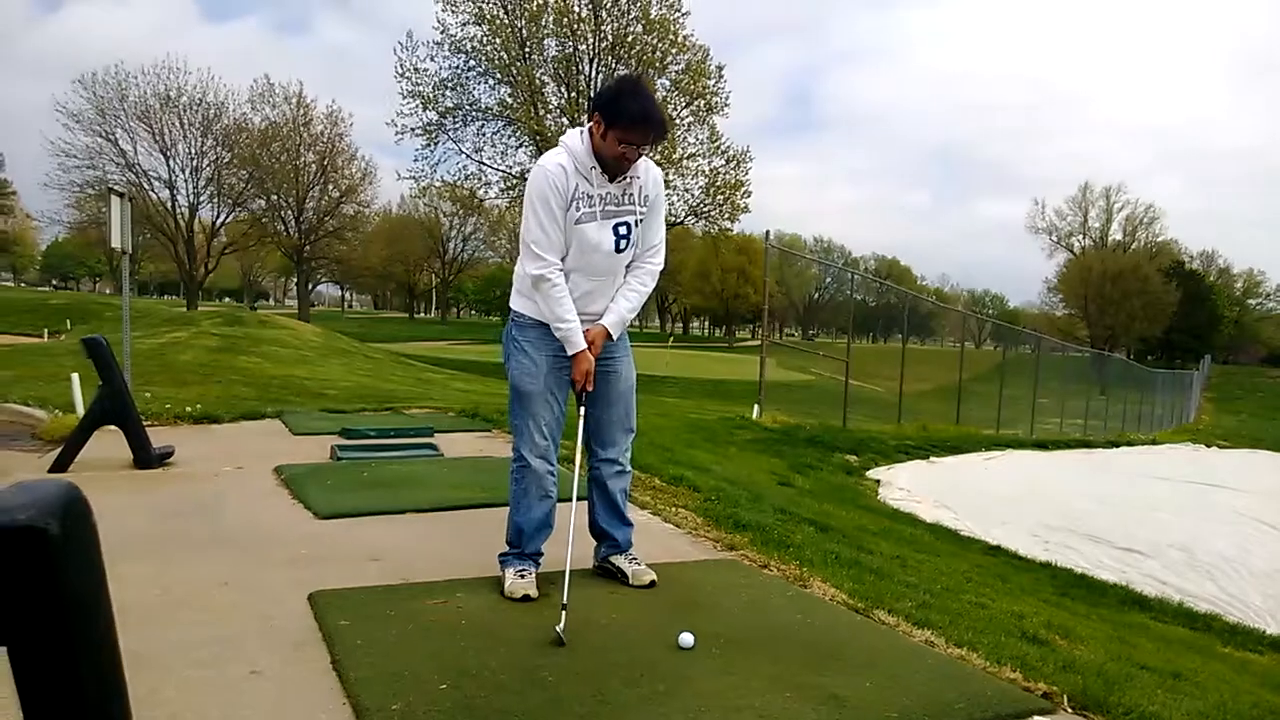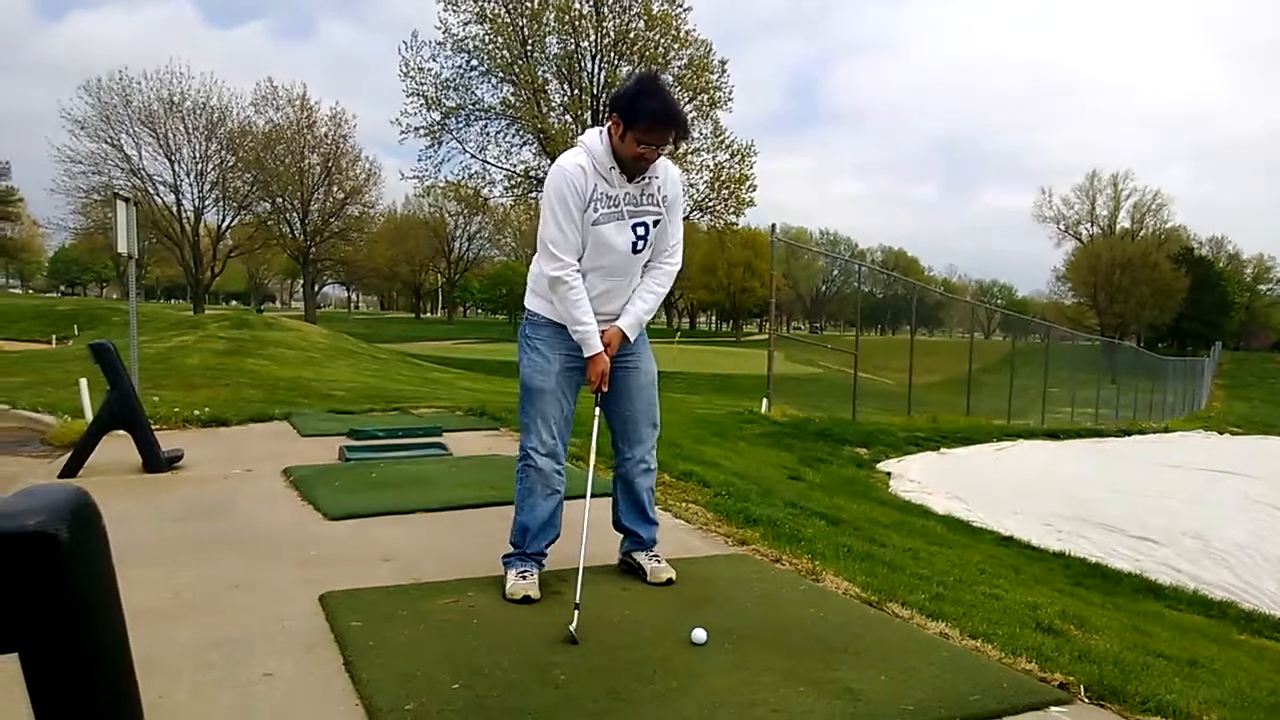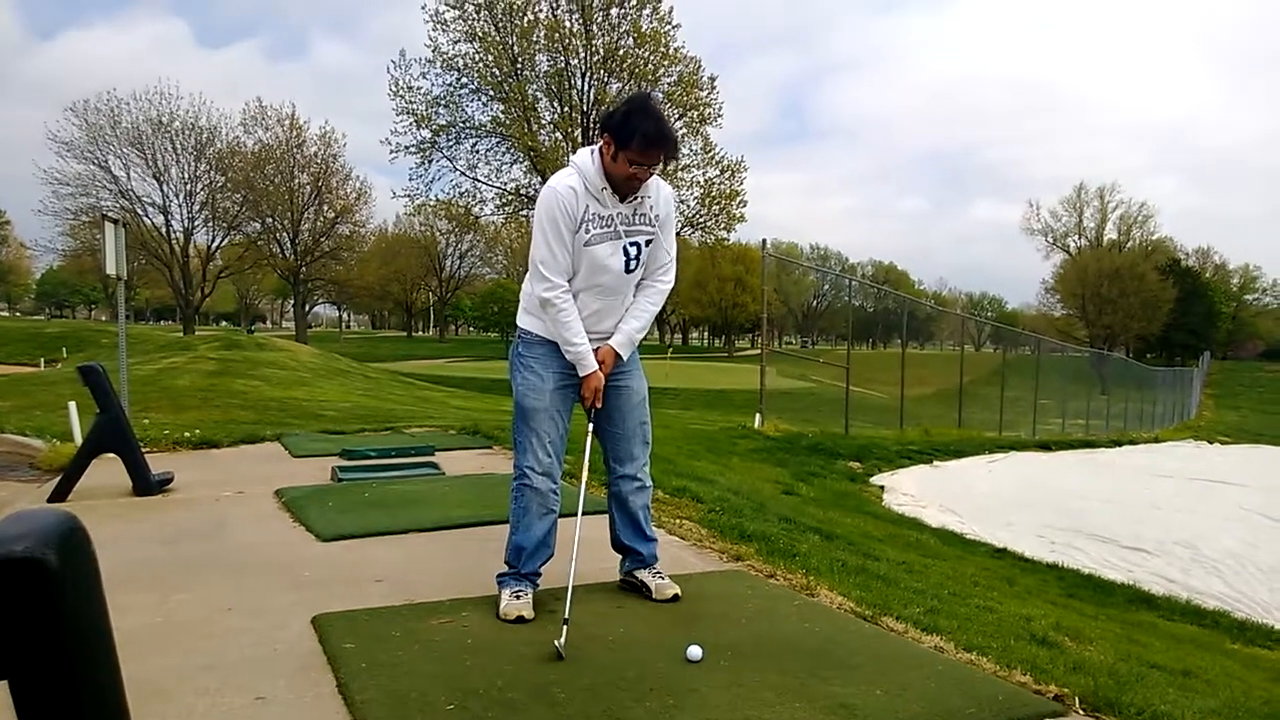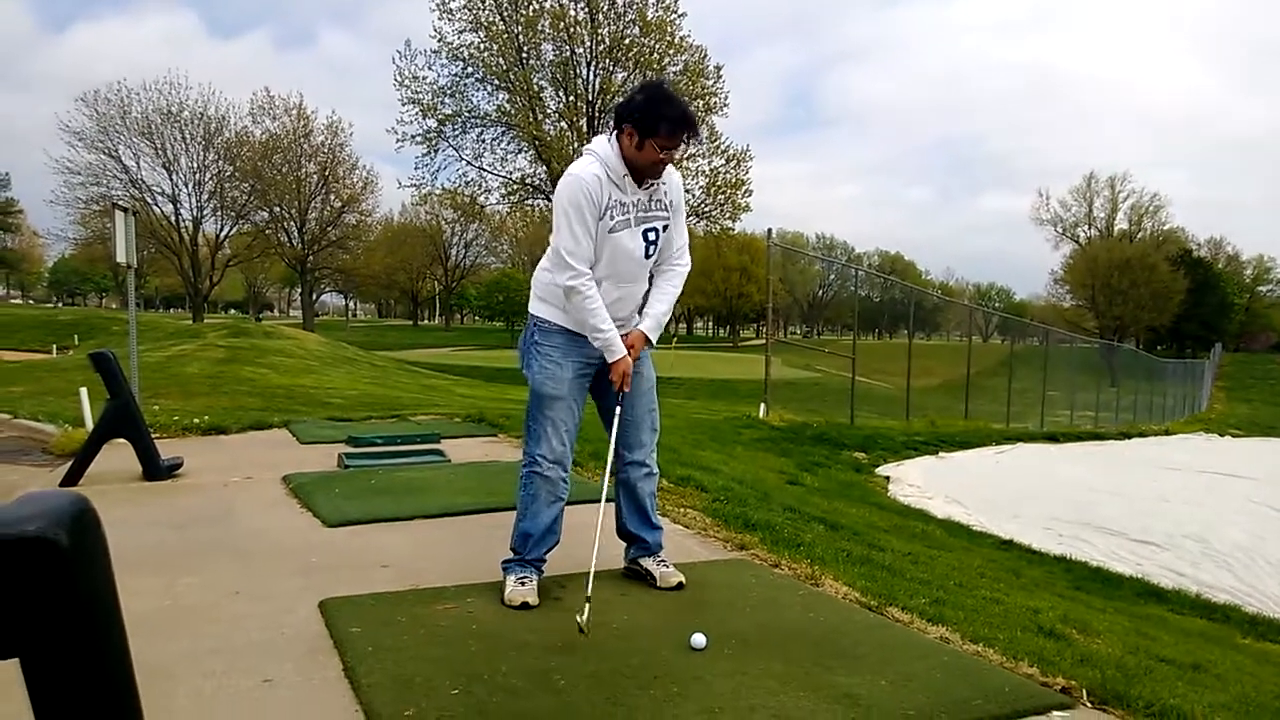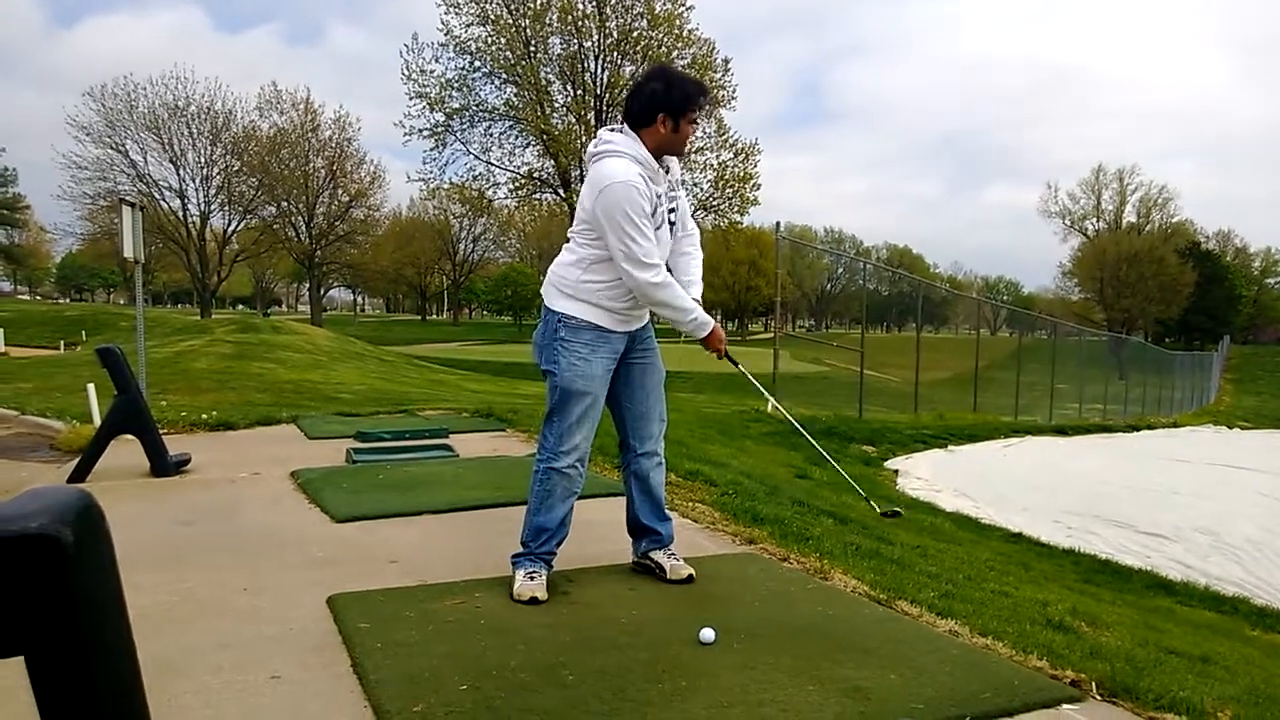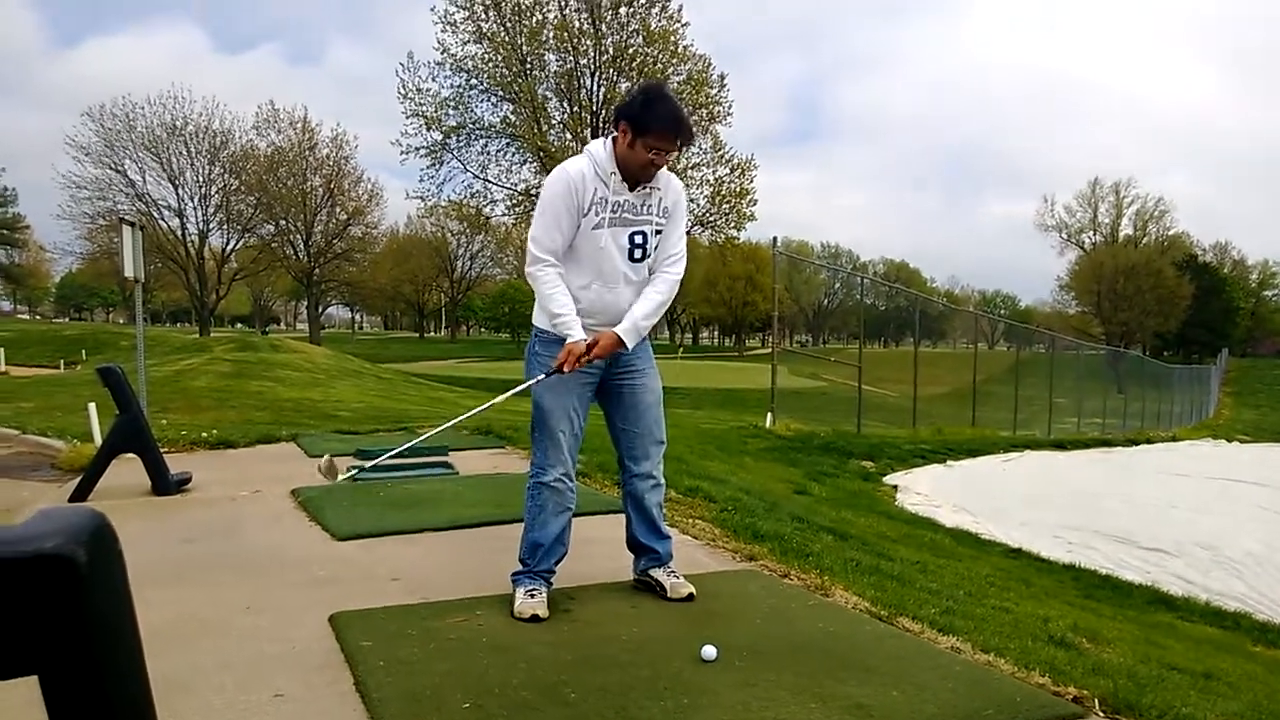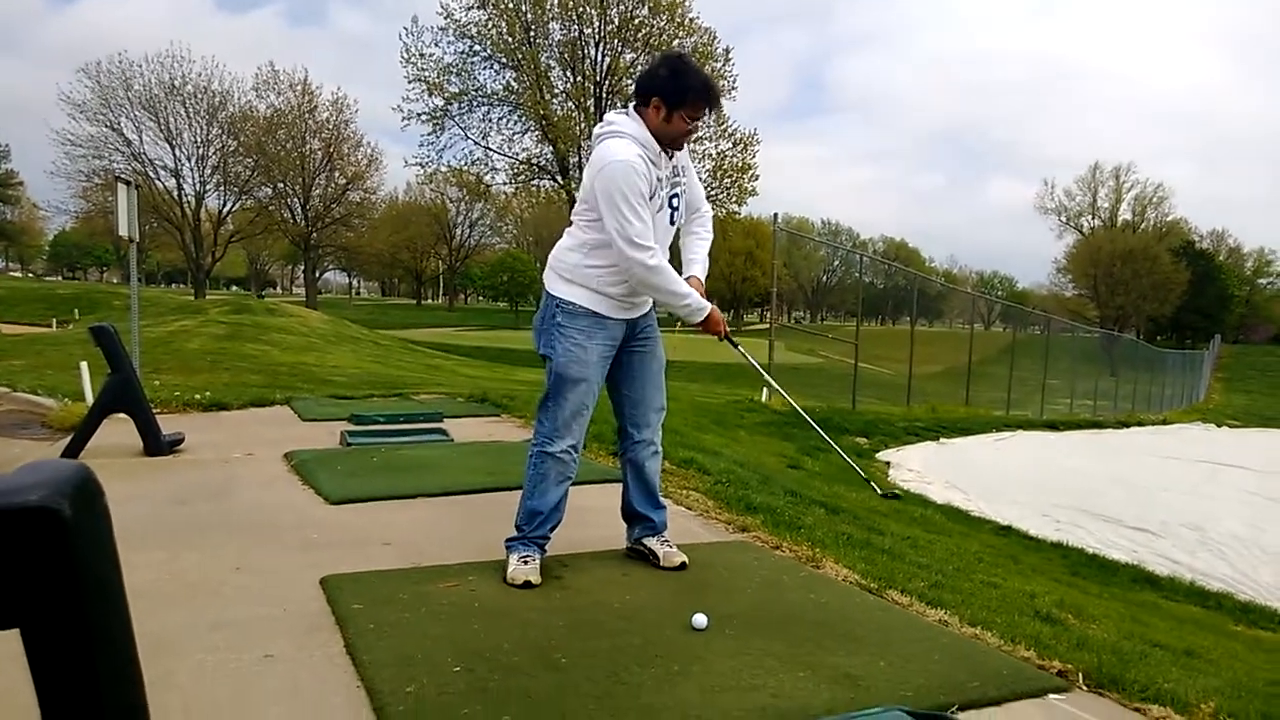
dt=0.7s
person 1, frame 1
left shoulder: (649, 179)
right shoulder: (554, 172)
left elbow: (648, 263)
right elbow: (543, 268)
left wrist: (606, 328)
right wrist: (575, 345)
left hip: (608, 330)
right hip: (542, 327)
left knee: (614, 450)
right knee: (536, 452)
left ankle: (614, 549)
right ankle: (521, 558)
person 1, frame 2
left shoulder: (669, 179)
right shoulder: (572, 171)
left elbow: (666, 262)
right elbow: (561, 269)
left wrist: (622, 330)
right wrist: (592, 346)
left hip: (626, 329)
right hip: (557, 326)
left knee: (638, 447)
right knee: (543, 450)
left ankle: (639, 544)
right ankle: (524, 558)
person 1, frame 3
left shoulder: (660, 197)
right shoulder: (563, 192)
left elbow: (658, 280)
right elbow: (551, 289)
left wrist: (616, 348)
right wrist: (585, 363)
left hip: (618, 347)
right hip: (549, 344)
left knee: (632, 464)
right knee: (538, 470)
left ankle: (640, 563)
right ankle: (520, 578)
person 1, frame 4
left shoulder: (670, 184)
right shoulder: (584, 179)
left elbow: (675, 263)
right elbow: (574, 277)
left wrist: (644, 331)
right wrist: (610, 350)
left hip: (630, 334)
right hip: (563, 330)
left knee: (639, 450)
right knee: (549, 456)
left ankle: (644, 550)
right ankle: (525, 564)
person 1, frame 5
left shoulder: (666, 166)
right shoulder: (620, 180)
left elbow: (684, 234)
right elbow: (644, 274)
left wrist: (694, 297)
right wrist: (700, 325)
left hip: (634, 324)
right hip: (581, 324)
left knee: (647, 441)
right knee: (567, 450)
left ankle: (652, 543)
right ankle: (533, 560)
person 1, frame 6
left shoulder: (670, 191)
right shoulder: (572, 178)
left elbow: (668, 274)
right elbow: (541, 263)
left wrist: (620, 333)
right wrist: (572, 335)
left hip: (630, 343)
right hip: (562, 342)
left knee: (645, 461)
right knee: (555, 468)
left ankle: (653, 562)
right ankle: (534, 577)
person 1, frame 7
left shoulder: (673, 151)
right shoulder: (621, 160)
left elbow: (698, 214)
right elbow: (640, 258)
left wrist: (695, 275)
right wrist: (698, 309)
left hip: (637, 311)
right hip: (581, 309)
left knee: (645, 429)
right knee: (561, 435)
left ankle: (647, 531)
right ankle: (528, 544)
